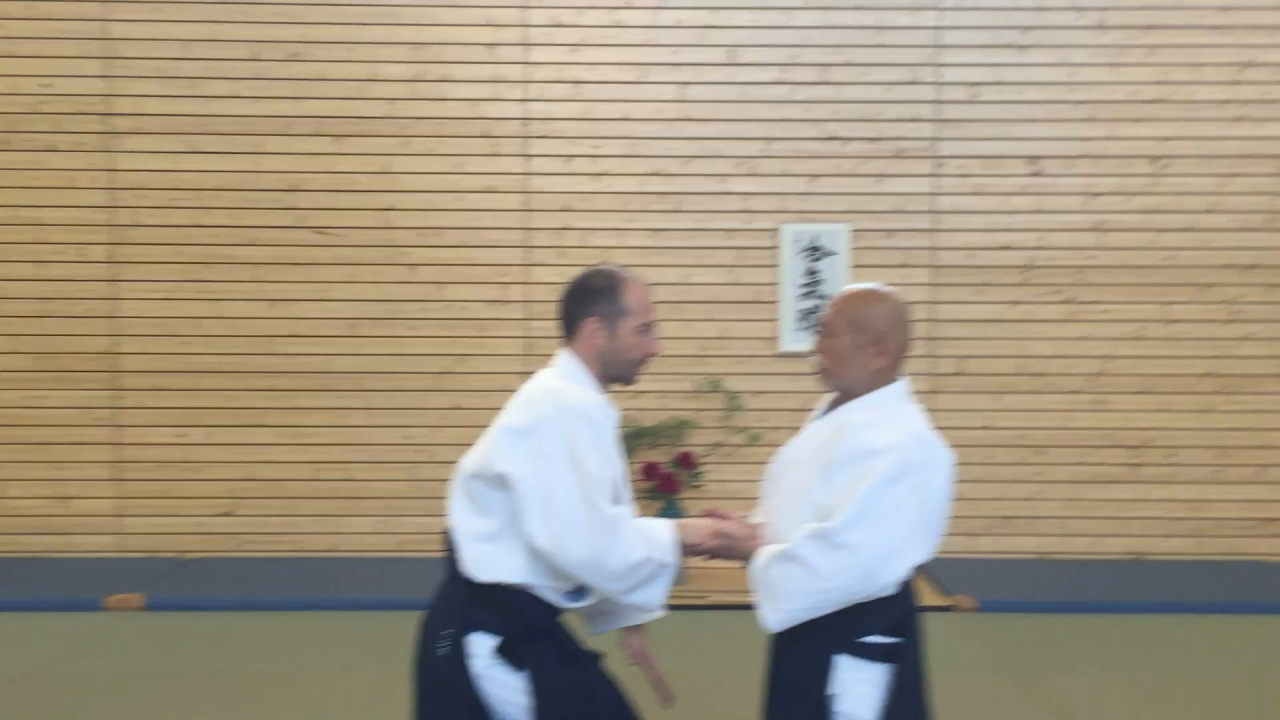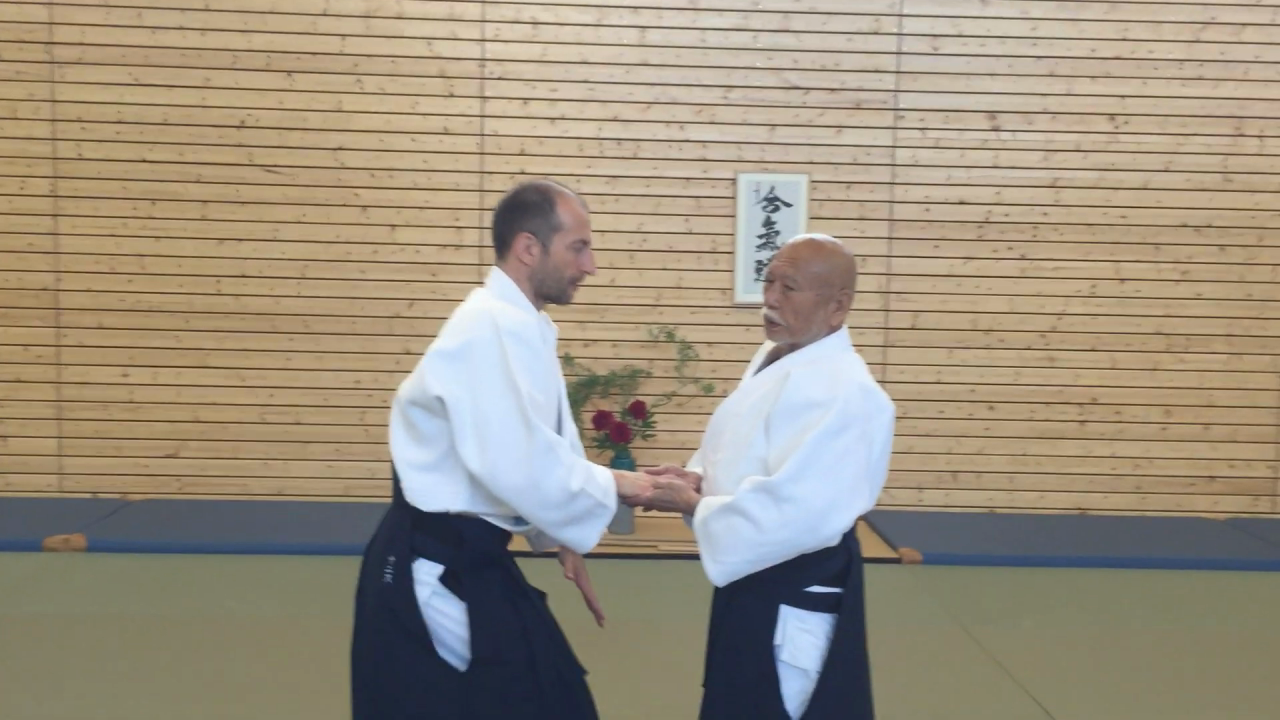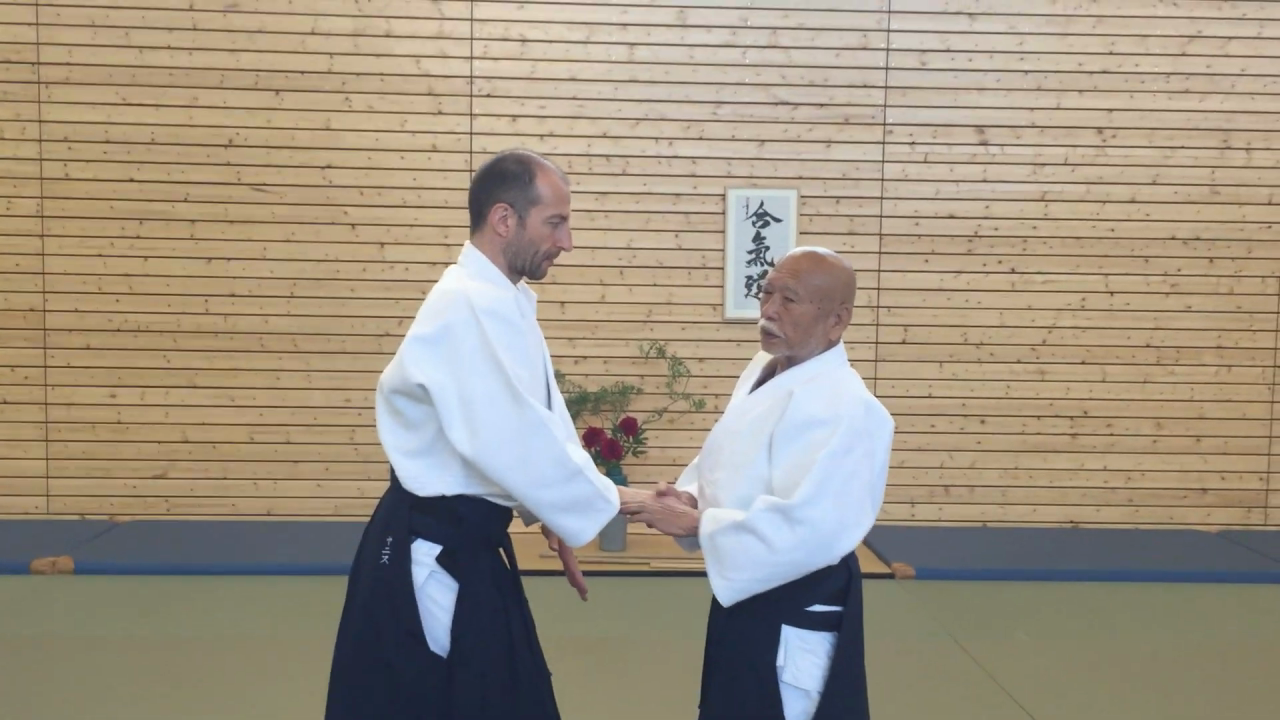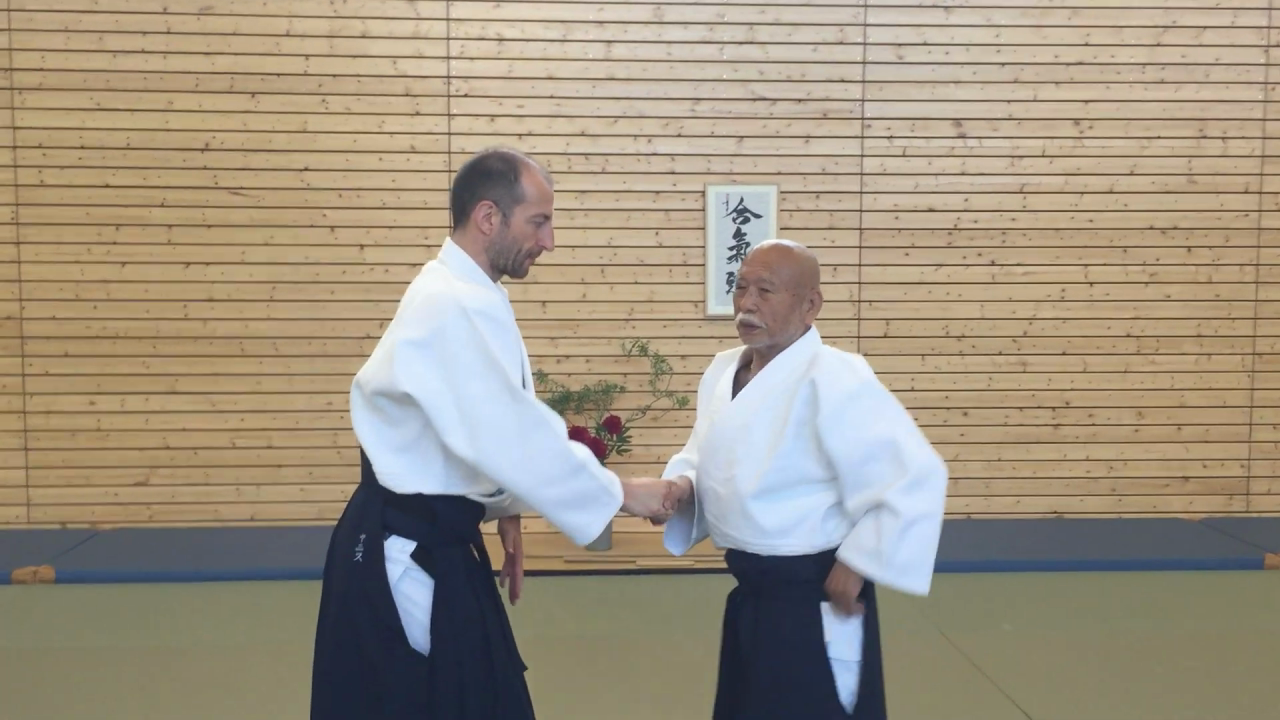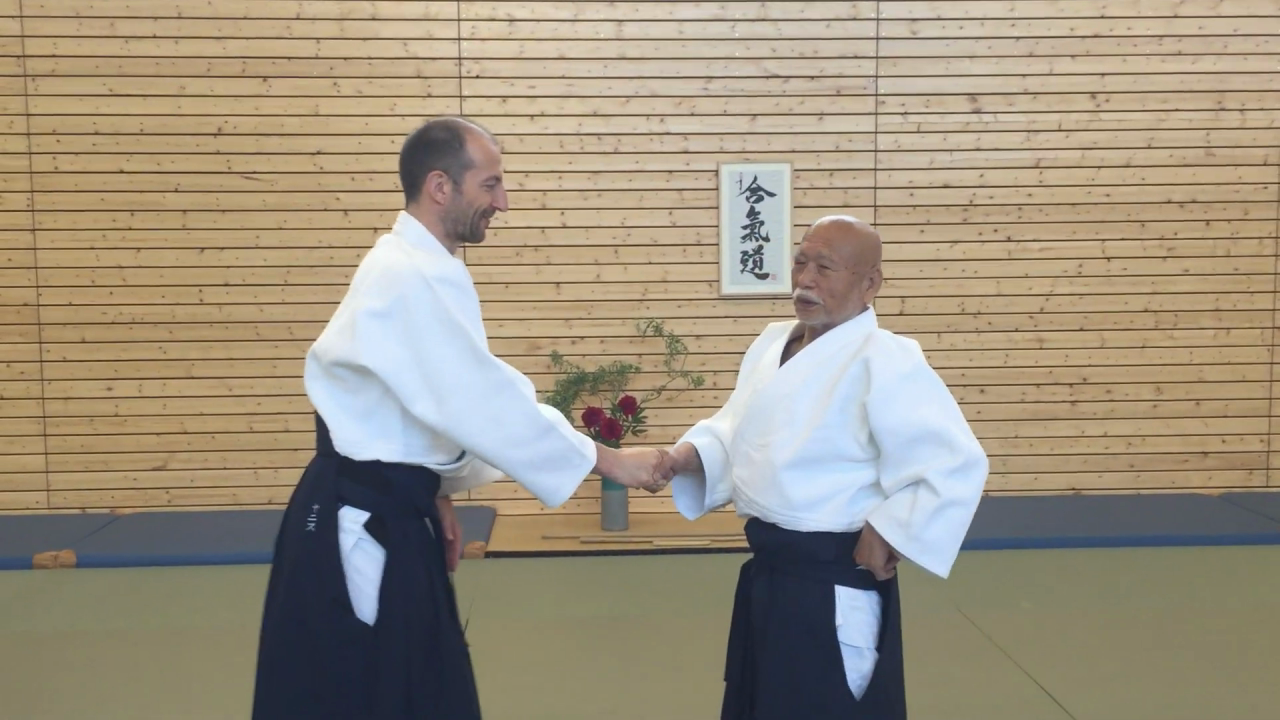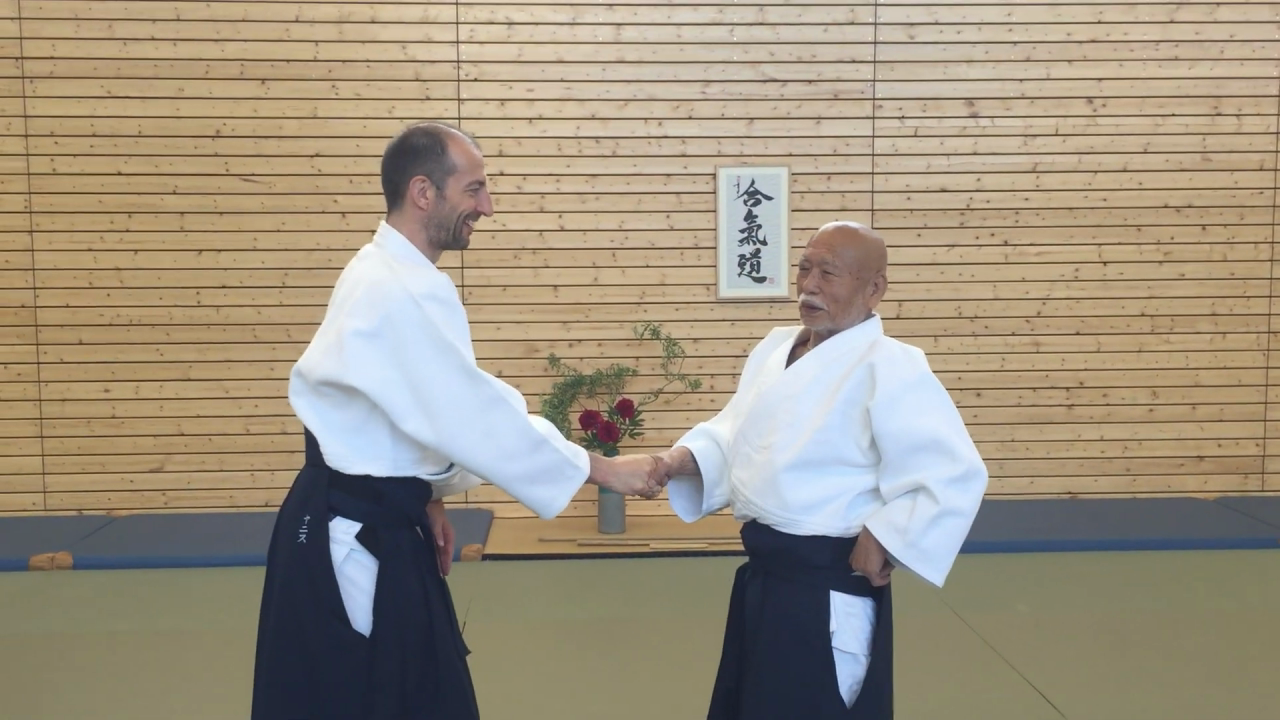
dt=0.7s
person 1, frame 1
left shoulder: (579, 404)
right shoulder: (559, 406)
left elbow: (602, 526)
right elbow: (583, 542)
left wrist: (627, 618)
right wrist: (673, 536)
left hip: (519, 630)
right hip: (490, 644)
person 1, frame 2
left shoulder: (517, 325)
right shoulder: (494, 327)
left elbow: (542, 451)
right elbow: (520, 468)
left wrist: (565, 541)
right wrist: (613, 484)
left hip: (462, 562)
right hip: (432, 573)
person 1, frame 3
left shoulder: (505, 298)
right shoulder: (472, 304)
left elbow: (537, 425)
right elbow: (518, 440)
left wrist: (553, 521)
right wrist: (615, 499)
left hip: (467, 545)
right hip: (432, 555)
person 1, frame 4
left shoulder: (466, 295)
right shoulder: (457, 307)
right elbow: (513, 437)
left wrist: (507, 516)
right wrist: (623, 493)
left hip: (433, 545)
right hip: (402, 558)
person 1, frame 5
left shoulder: (410, 265)
right shoulder: (416, 278)
right elbow: (484, 402)
left wrist: (435, 494)
right wrist: (609, 460)
left hip: (384, 516)
right hip: (357, 530)
person 1, frame 6
left shoulder: (386, 273)
right shoulder: (403, 292)
right elbow: (475, 415)
left wrist: (424, 499)
right wrist: (602, 469)
left hip: (370, 525)
right hip: (353, 540)
person 2, frame 1
left shoulder: (899, 442)
right shoulder: (837, 413)
left elbow: (855, 563)
left wrist: (753, 552)
right wrist: (758, 532)
left hip: (856, 648)
right hip: (811, 634)
person 2, frame 2
left shoulder: (843, 392)
right shoulder: (776, 357)
left elbow: (796, 513)
left wrist: (693, 503)
right wrist: (699, 478)
left hip: (799, 593)
right hip: (755, 578)
person 2, frame 3
left shoulder: (840, 406)
right shoulder: (764, 372)
left elbow: (807, 527)
left wrist: (696, 522)
right wrist: (690, 497)
left hip: (799, 613)
right hip: (751, 596)
person 2, frame 4
left shoulder: (834, 380)
right shoulder: (723, 371)
left elbow: (914, 479)
right elbow: (704, 454)
left wrist: (857, 566)
right wrist: (684, 486)
left hip: (813, 602)
right hip: (754, 594)
person 2, frame 5
left shoulder: (886, 361)
right shoulder: (771, 343)
left elbow: (955, 465)
right elbow: (738, 430)
left wrist: (888, 534)
right wrist: (691, 454)
left hip: (834, 588)
right hip: (770, 573)
person 2, frame 6
left shoulder: (891, 369)
right shoulder: (774, 348)
left elbow: (954, 475)
right elbow: (735, 432)
left wrist: (884, 541)
right wrist: (686, 457)
left hip: (828, 593)
right hip: (764, 577)
